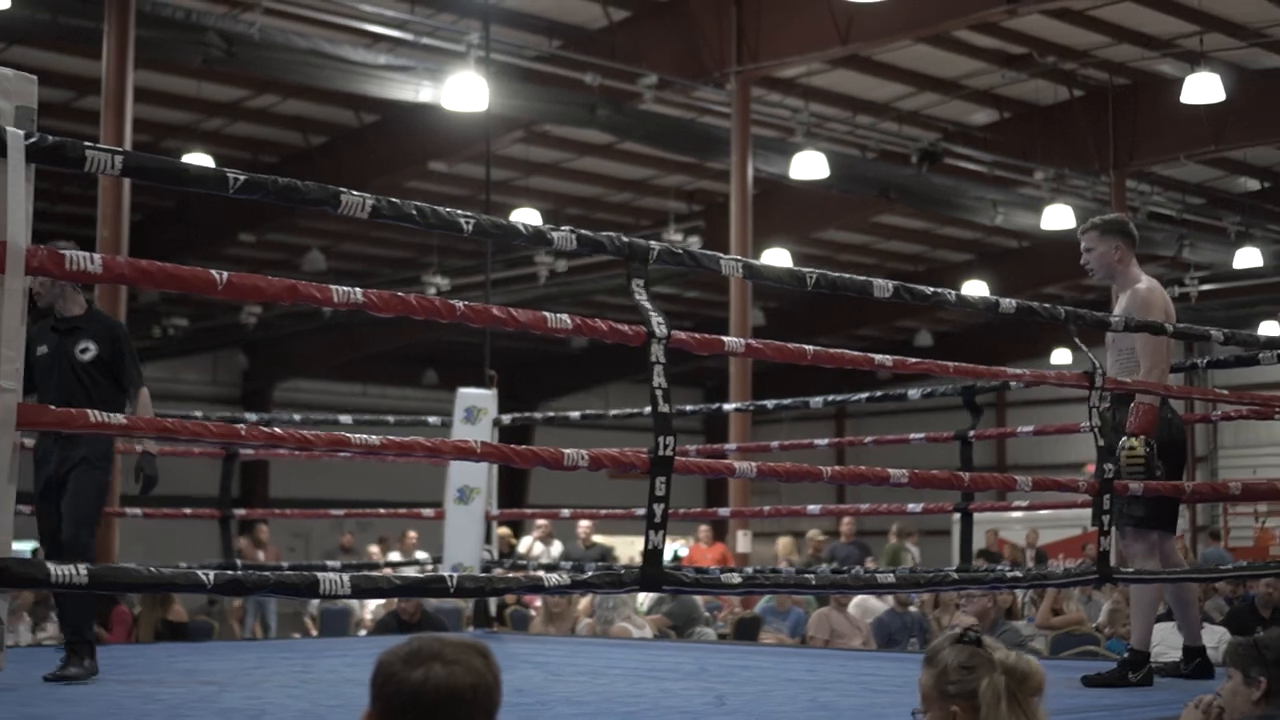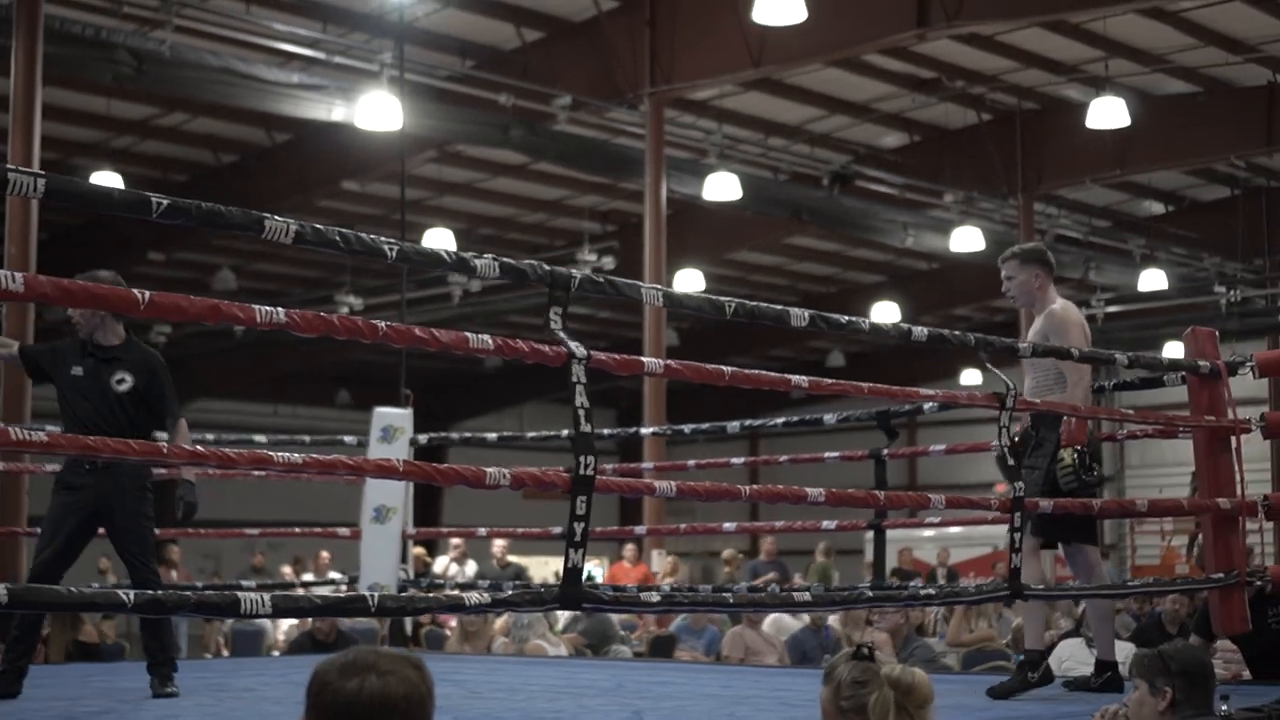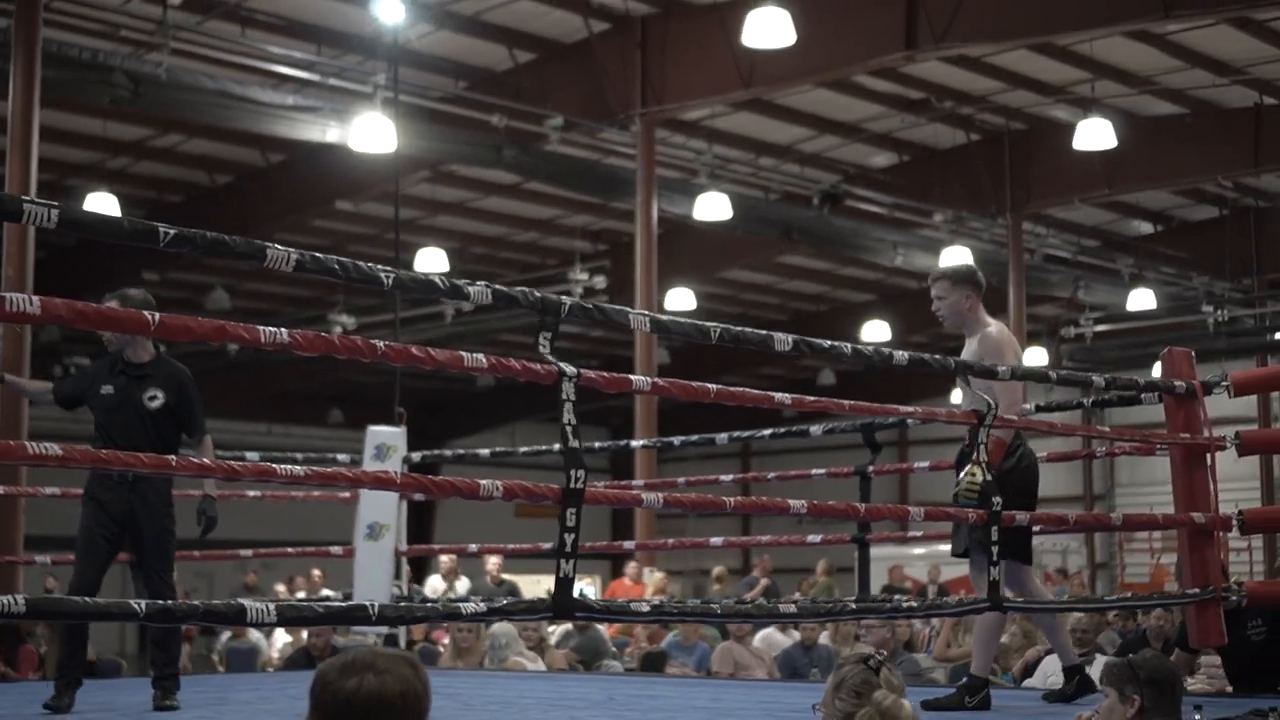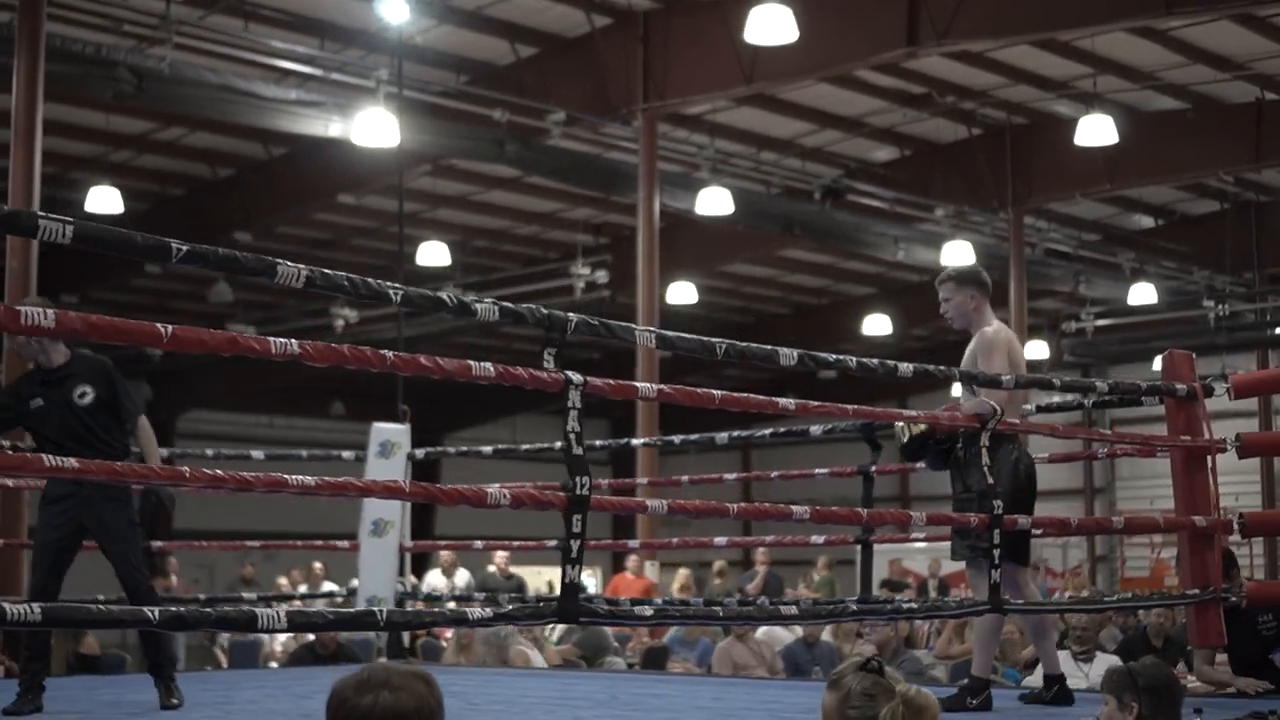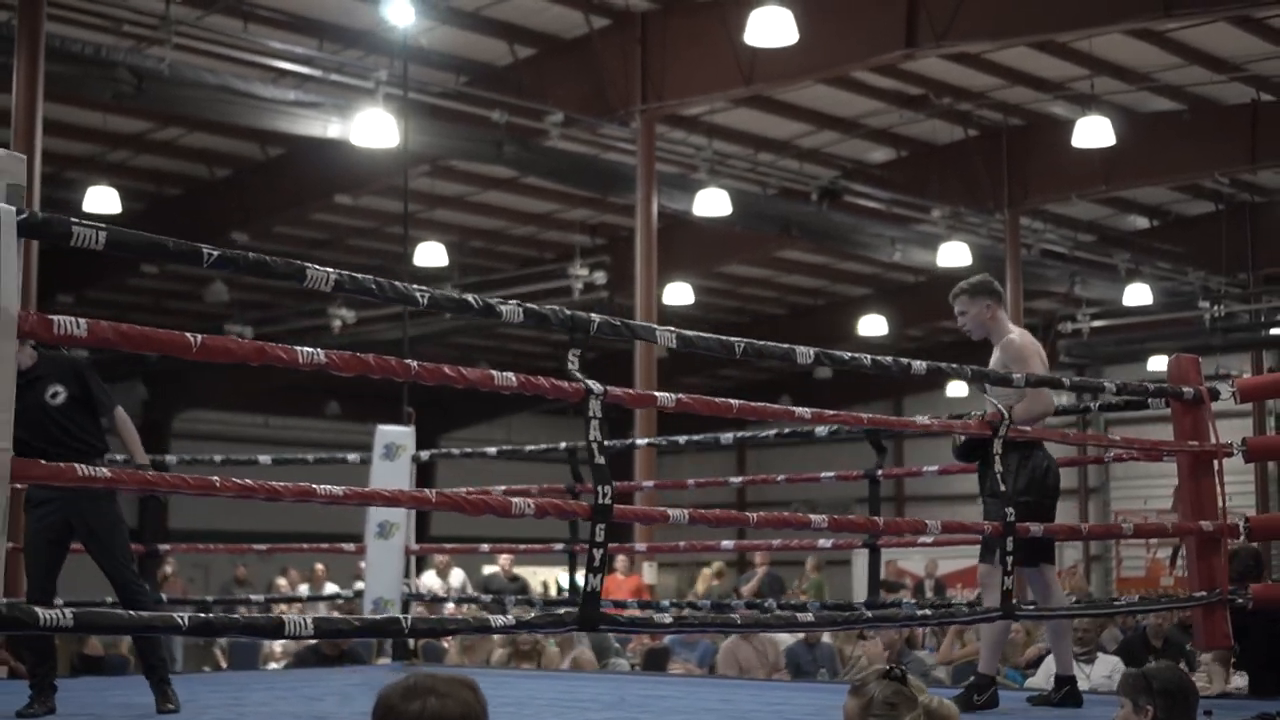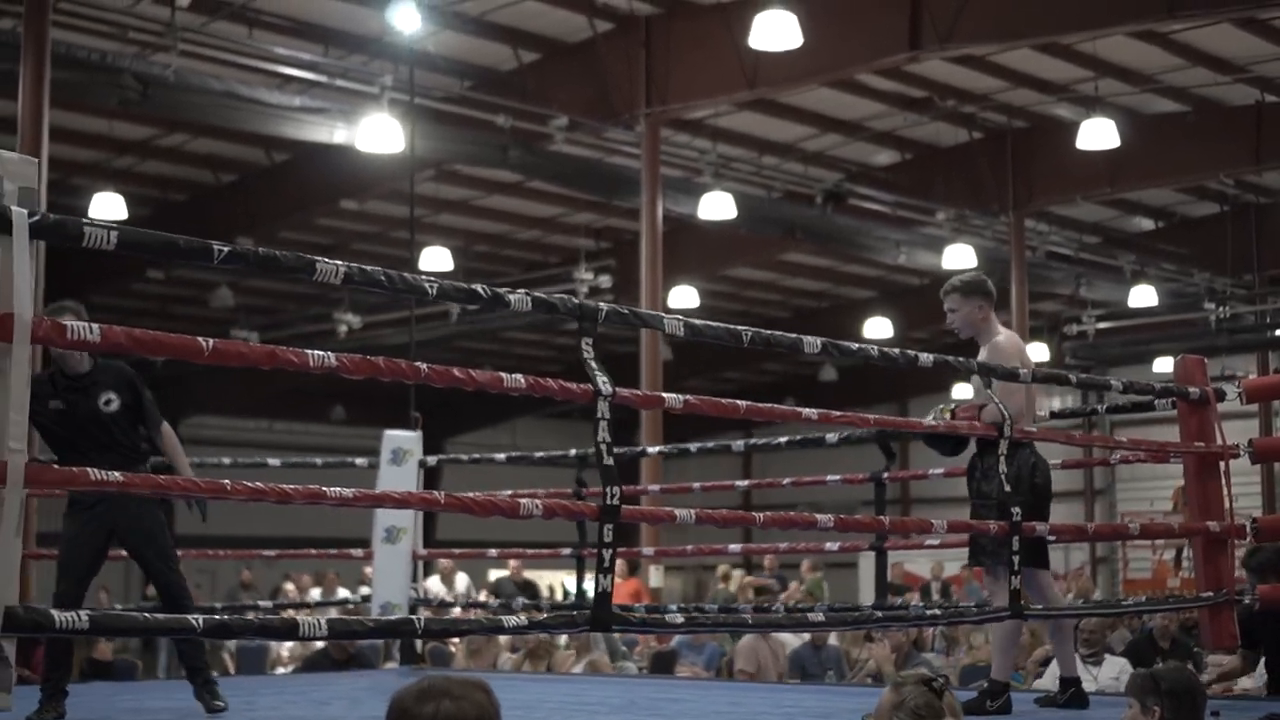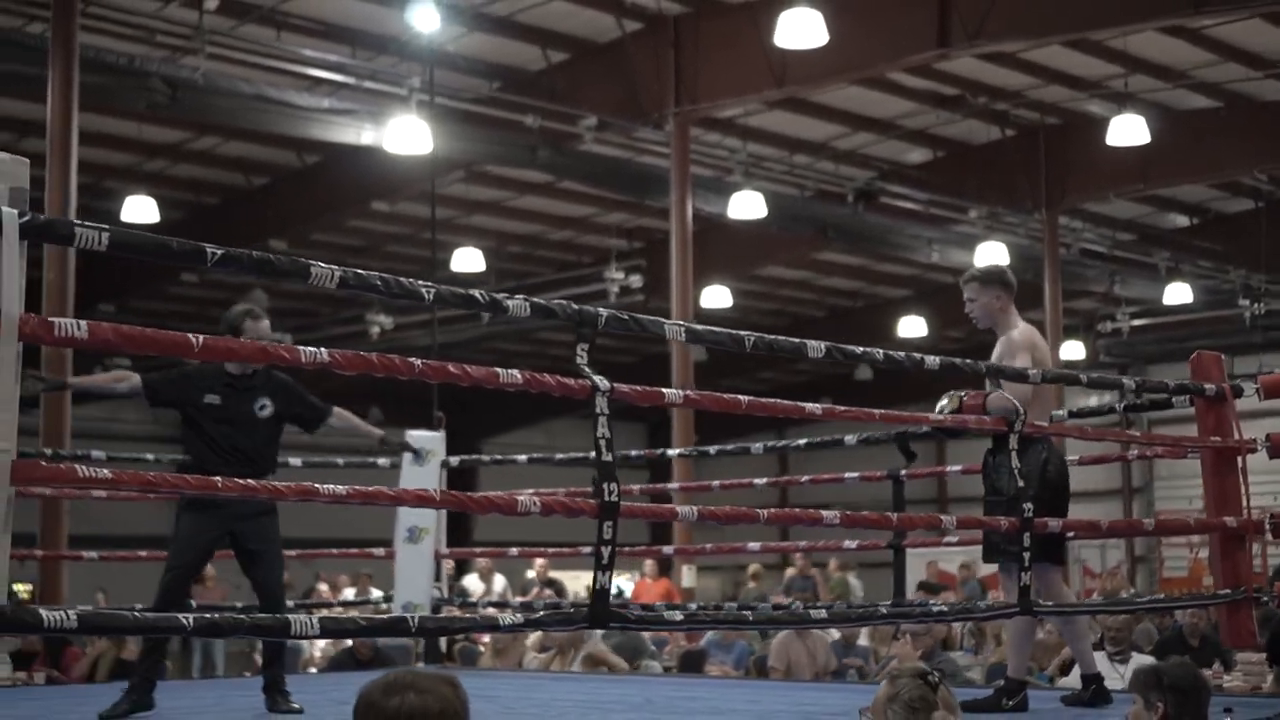
dt=0.5s
person 1, frame 1
left shoulder: (1143, 294)
right shoulder: (1129, 297)
left elbow: (1151, 374)
left wrist: (1136, 436)
right wrist: (1114, 429)
left hip: (1143, 427)
right hip: (1136, 428)
left knee: (1139, 542)
right knee: (1159, 545)
left ankle: (1138, 661)
right ankle: (1195, 653)
person 1, frame 2
left shoulder: (1060, 315)
right shoulder: (1044, 321)
left elbow: (1078, 388)
left wrist: (1070, 446)
right wrist: (1020, 440)
left hip: (1061, 445)
right hip: (1050, 444)
left knee: (1028, 546)
right knee: (1083, 558)
left ankle: (1033, 662)
right ankle: (1107, 669)
person 1, frame 3
left shoulder: (993, 338)
right shoulder: (975, 344)
left elbow: (1009, 412)
left wrist: (982, 467)
right wrist: (972, 463)
left hip: (1000, 463)
right hip: (992, 463)
left knee: (987, 573)
right knee: (1016, 575)
left ankle: (976, 687)
right ankle: (1075, 672)
person 1, frame 4
left shoulder: (991, 337)
right shoulder: (992, 340)
left elbow: (991, 403)
right wrist: (951, 435)
left hip: (992, 463)
right hip: (997, 462)
left knee: (984, 573)
right knee: (1014, 576)
left ankle: (977, 688)
right ankle: (1055, 680)
person 1, frame 5
left shoulder: (1015, 344)
right shoulder: (1008, 348)
left elbow: (1042, 404)
left wrist: (988, 424)
right wrist: (983, 429)
left hip: (1020, 467)
right hip: (1016, 467)
left knee: (994, 574)
right knee: (1041, 577)
left ankle: (984, 684)
right ankle: (1066, 683)
person 1, frame 6
left shoulder: (999, 346)
right shoulder: (1002, 348)
left elbow: (1011, 410)
left wrist: (961, 417)
right wrist: (965, 413)
left hip: (1008, 467)
right hip: (1020, 467)
left knee: (1001, 578)
right knee: (1035, 578)
left ankle: (997, 691)
right ankle: (1070, 684)
person 1, frame 7
left shoulder: (1016, 339)
right shoulder: (1026, 339)
left elbow: (1017, 399)
left wrist: (965, 404)
right wrist: (976, 403)
left hip: (1021, 461)
right hip: (1038, 460)
left knee: (1016, 575)
right knee: (1047, 577)
left ankle: (1013, 689)
right ankle: (1092, 680)
person 2, frame 1
left shoulder: (107, 330)
right shoulder: (39, 337)
left elbow: (138, 393)
right elbow: (20, 392)
left wrist: (148, 450)
left hip: (90, 450)
right hip: (49, 449)
left knee: (74, 545)
right knee: (56, 554)
left ankle: (82, 650)
right ankle: (78, 651)
person 2, frame 2
left shoulder: (144, 361)
right shoulder: (65, 355)
left elbow: (175, 424)
left wrist: (187, 478)
left hip: (126, 480)
right hip: (76, 477)
left knee: (145, 578)
right knee: (41, 574)
left ankle: (162, 672)
person 2, frame 3
left shoulder: (174, 377)
right shoulder: (99, 374)
left elbow: (201, 438)
right elbow: (51, 393)
left wrist: (208, 493)
left hip: (151, 492)
right hip: (103, 490)
left knee: (160, 592)
right knee: (81, 589)
left ankle: (166, 686)
right ankle: (66, 686)
person 2, frame 4
left shoulder: (98, 370)
left elbow: (138, 423)
left hip: (108, 491)
right hip: (60, 496)
left knee: (138, 586)
right knee: (40, 593)
left ankle: (166, 680)
person 2, frame 5
left shoulder: (67, 368)
left elbow: (115, 414)
left wrist: (143, 466)
left hip: (91, 488)
right hip: (43, 496)
left knee: (128, 583)
right knee: (37, 595)
left ankle: (161, 683)
person 2, frame 6
left shoulder: (120, 377)
right shoulder: (39, 390)
left elbow: (160, 430)
left wrist: (188, 479)
left hip: (137, 496)
right hip: (86, 503)
left knee: (173, 588)
right knee: (66, 599)
left ankle: (204, 683)
person 2, frame 7
left shoulder: (278, 386)
right shoulder: (195, 381)
left elbow: (330, 416)
right elbow: (128, 382)
left wrist: (383, 438)
right wrist: (67, 383)
left hip: (254, 506)
right hip: (203, 503)
left knee: (272, 598)
right knee: (170, 593)
